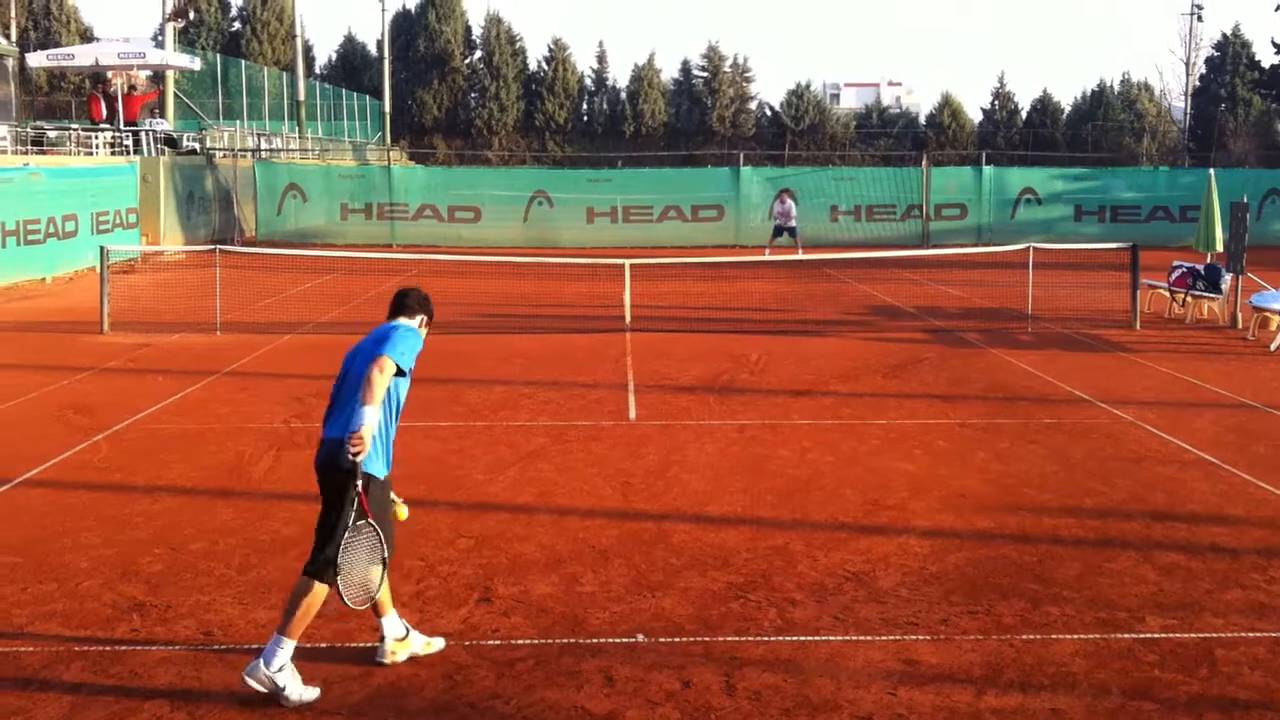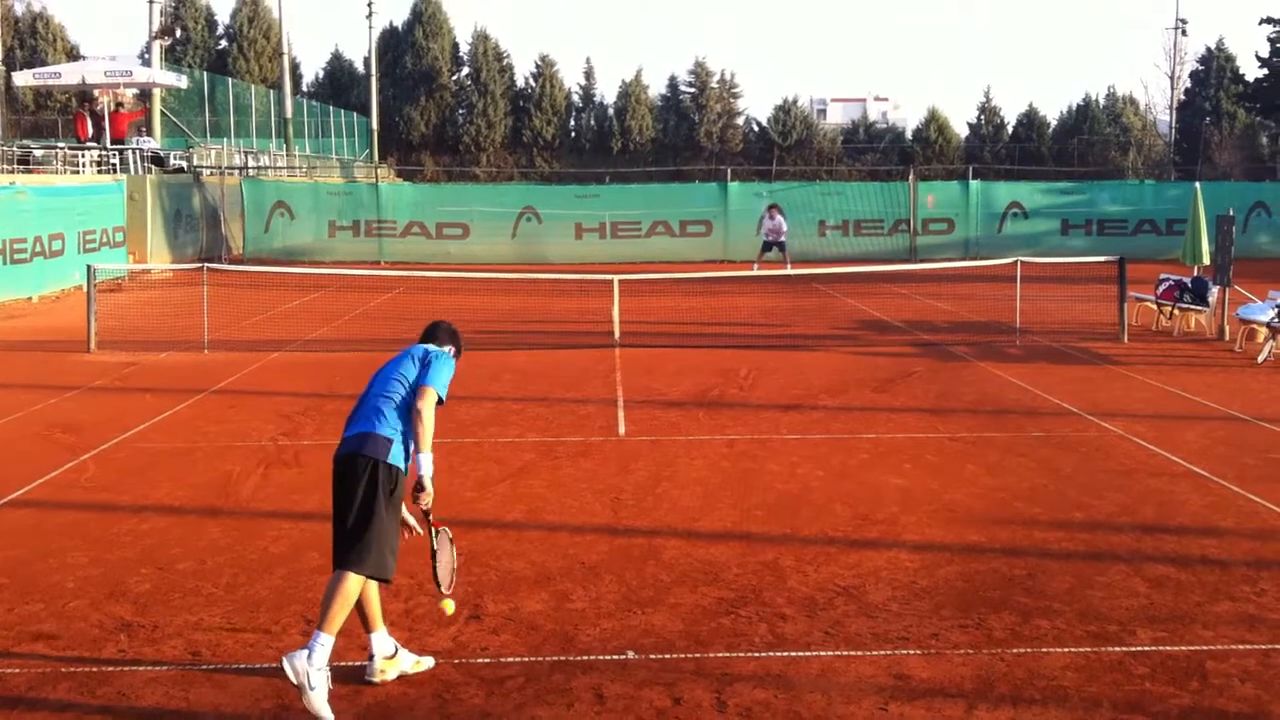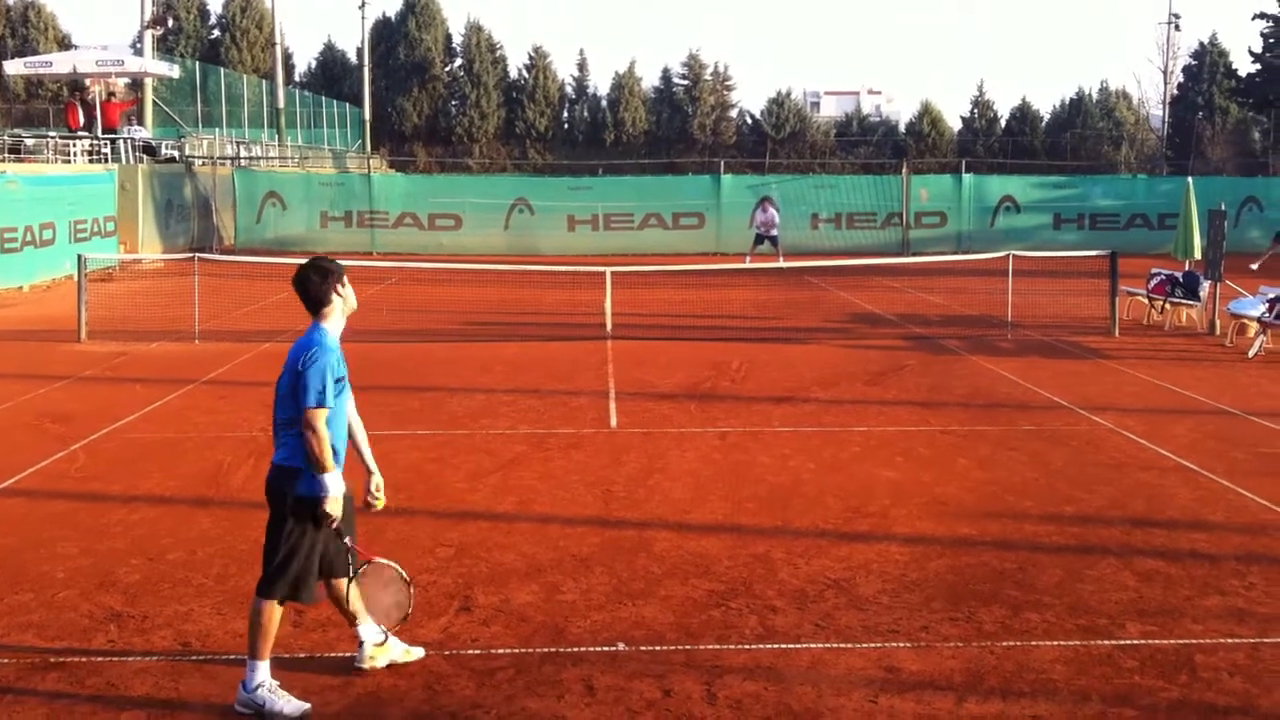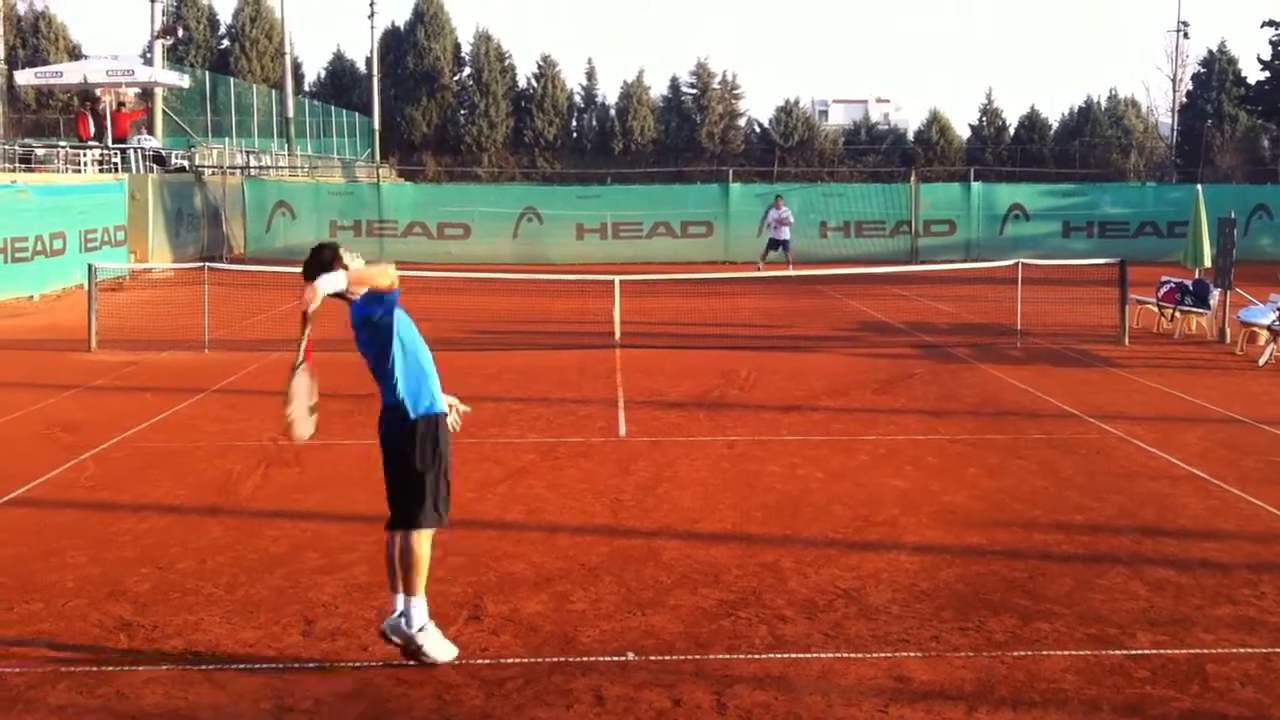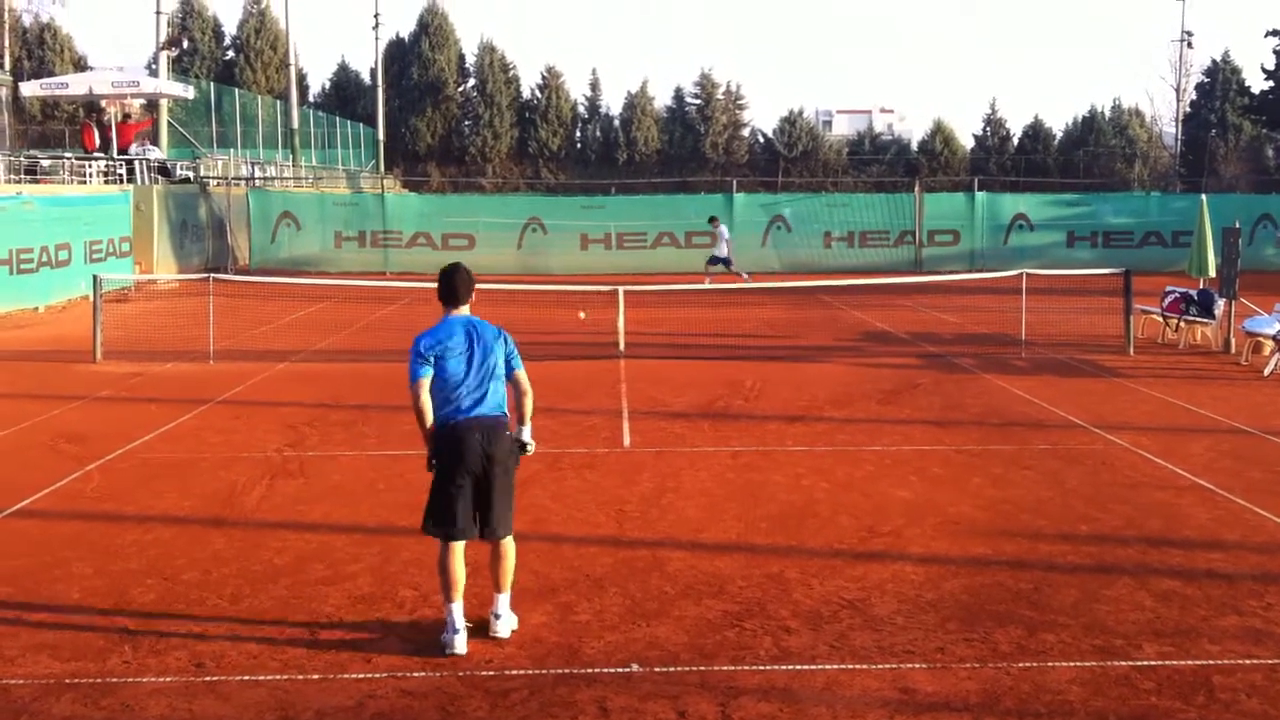
dt=1s
person 1, frame 1
left shoulder: (368, 343)
right shoulder: (407, 334)
right elbow: (379, 372)
right wrist: (371, 421)
left hip: (342, 453)
right hip: (356, 460)
right knee: (328, 565)
left ankle: (396, 637)
right ankle: (272, 664)
person 1, frame 2
left shoulder: (394, 364)
right shoulder: (439, 358)
right elbow: (421, 408)
left wrist: (400, 507)
right wrist: (424, 471)
left hip: (350, 454)
right hip: (378, 457)
left knee: (362, 559)
right knee: (358, 562)
left ankle: (385, 655)
right ankle: (313, 659)
person 1, frame 3
left shoulder: (326, 346)
right shoulder: (320, 350)
left elbow: (348, 412)
right elbow: (314, 425)
left wrist: (372, 468)
right wrist: (331, 486)
left hip: (326, 483)
right hip: (301, 483)
left knee: (338, 565)
right knee: (280, 582)
left ankle: (374, 644)
person 1, frame 4
left shoulder: (366, 310)
right shoulder: (371, 306)
right elbow: (384, 276)
left wrist: (439, 398)
right wrist: (329, 281)
left hip: (420, 415)
right hip: (417, 422)
left knee: (405, 521)
right knee: (421, 520)
left ankle: (402, 614)
right ankle: (413, 618)
person 1, frame 5
left shoulder: (426, 341)
right shoulder: (498, 335)
left elbow: (421, 399)
right elbow: (524, 390)
left wrist: (430, 446)
right wrist: (525, 431)
left hip: (455, 441)
right hip: (498, 436)
left knee: (452, 537)
right knee: (500, 532)
left ankle: (455, 629)
right ankle: (501, 614)
